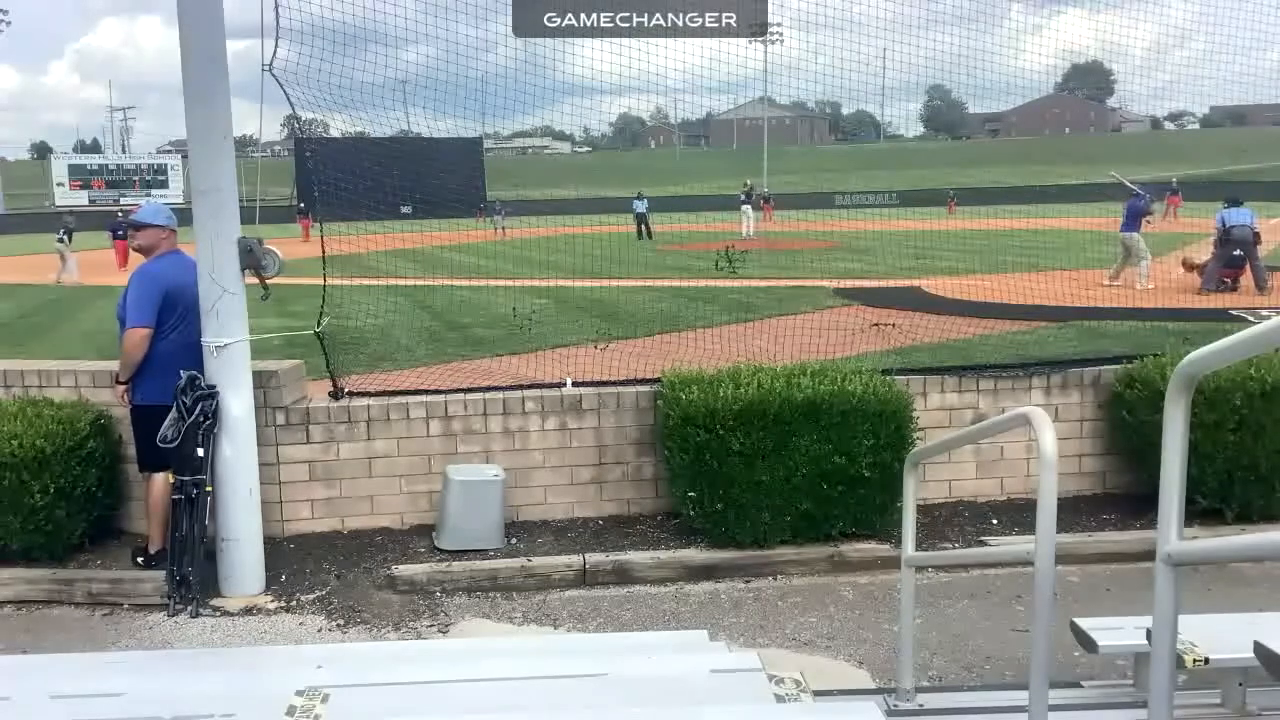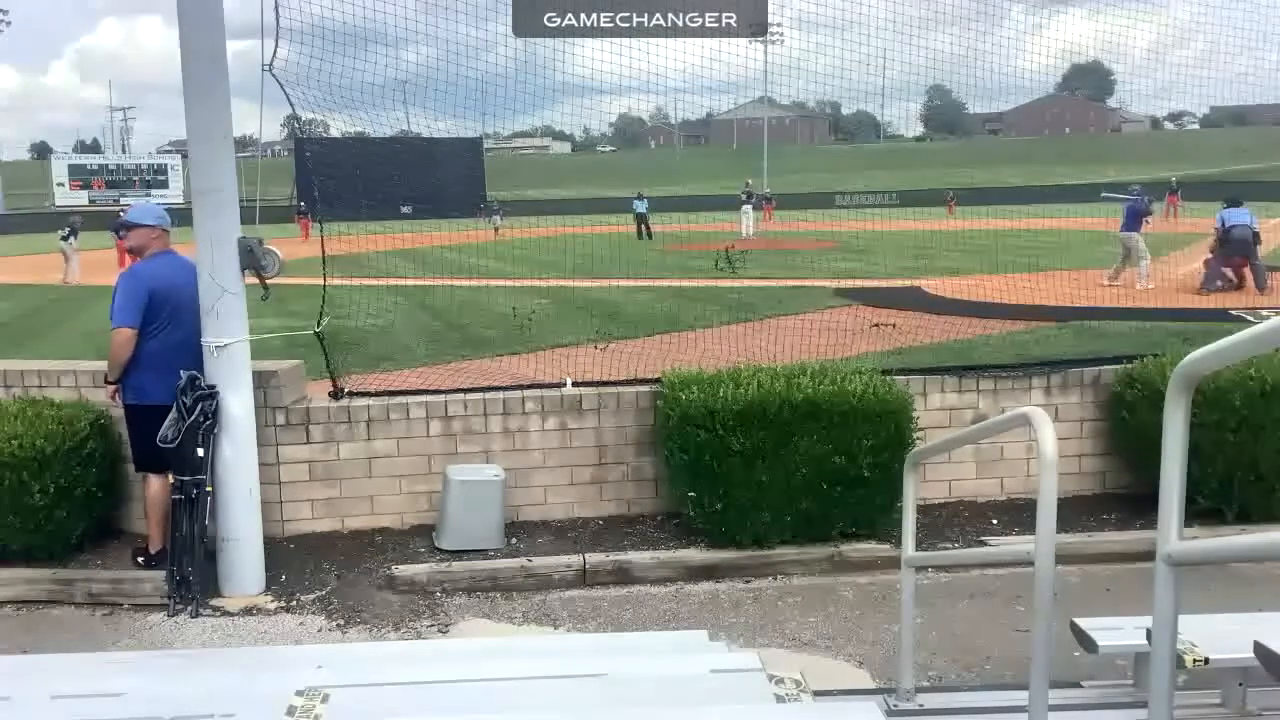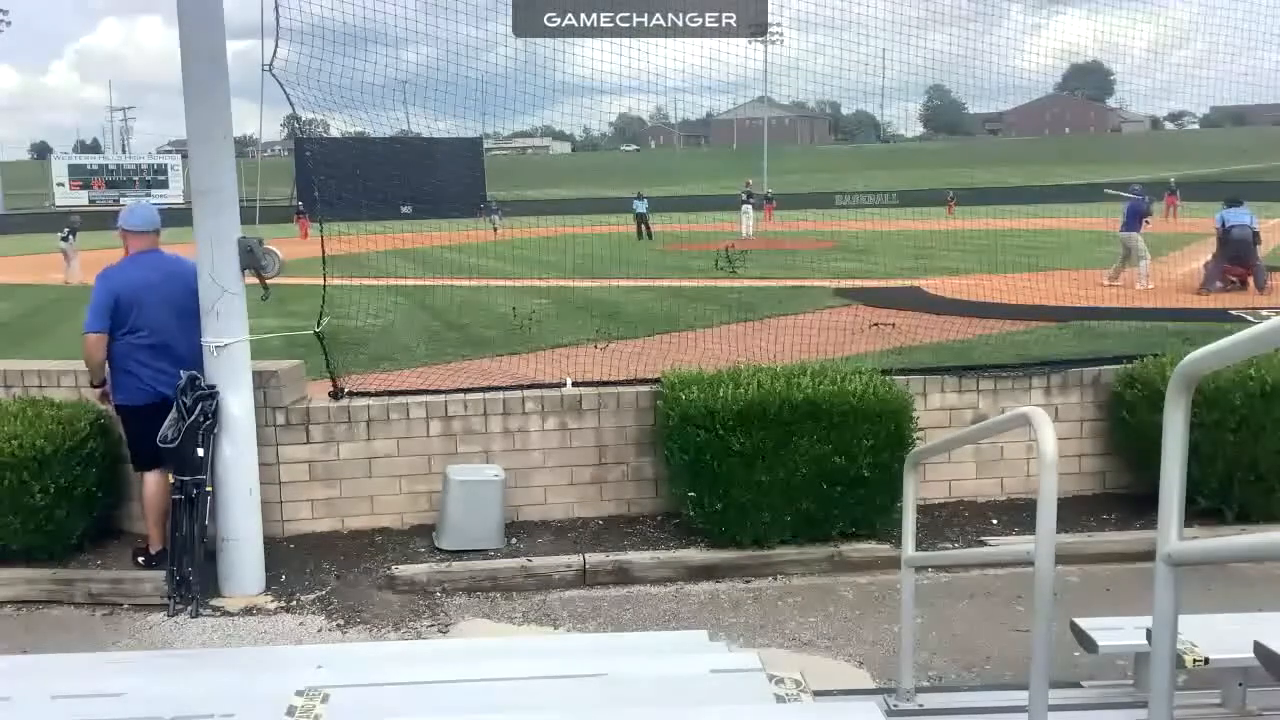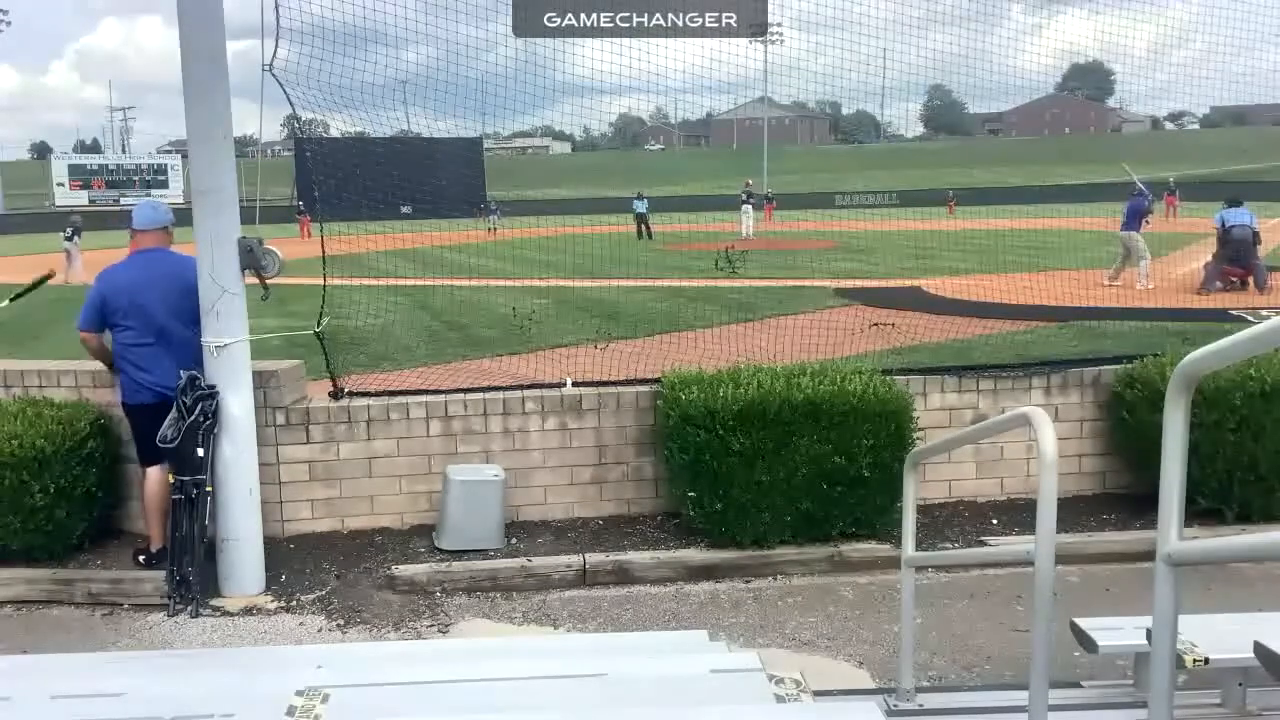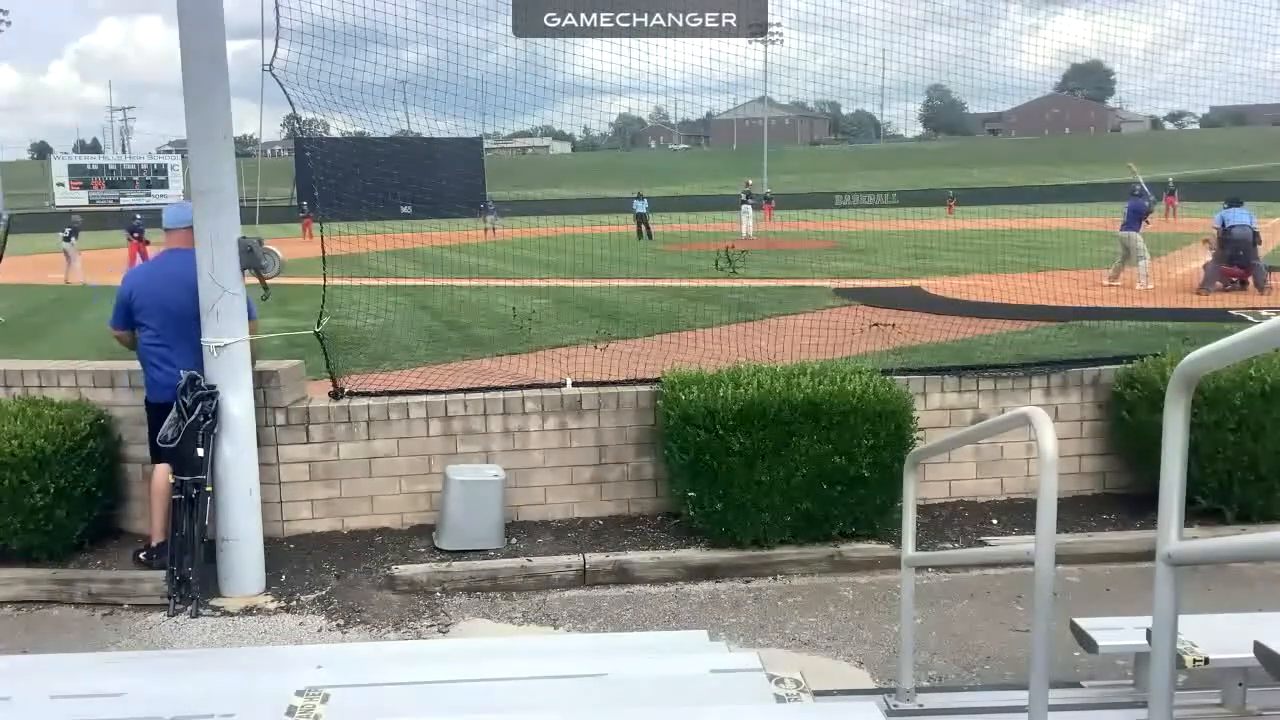
dt=0.4s
person 1, frame 1
left shoulder: (149, 274)
right shoulder: (193, 269)
left elbow: (138, 335)
left wrist: (123, 378)
left hip: (155, 390)
left knee: (159, 469)
left ankle: (156, 549)
person 1, frame 2
left shoulder: (137, 276)
right shoulder: (192, 271)
left elbow: (124, 336)
left wrist: (112, 379)
left hip: (148, 392)
left knee: (156, 471)
left ankle: (156, 549)
person 1, frame 3
left shoulder: (111, 278)
right shoulder: (190, 269)
left elbow: (95, 340)
left wrist: (98, 382)
left hip: (139, 392)
left knee: (154, 469)
left ankle: (156, 549)
person 1, frame 4
left shoulder: (109, 279)
right shoulder: (194, 269)
left elbow: (88, 336)
left wrist: (114, 362)
right wrist: (209, 366)
left hip: (142, 391)
left knee: (156, 466)
left ankle: (156, 548)
person 1, frame 5
left shoulder: (138, 278)
left elbow: (121, 333)
right elbow: (247, 327)
left hip: (162, 389)
left knee: (164, 463)
left ankle: (157, 544)
